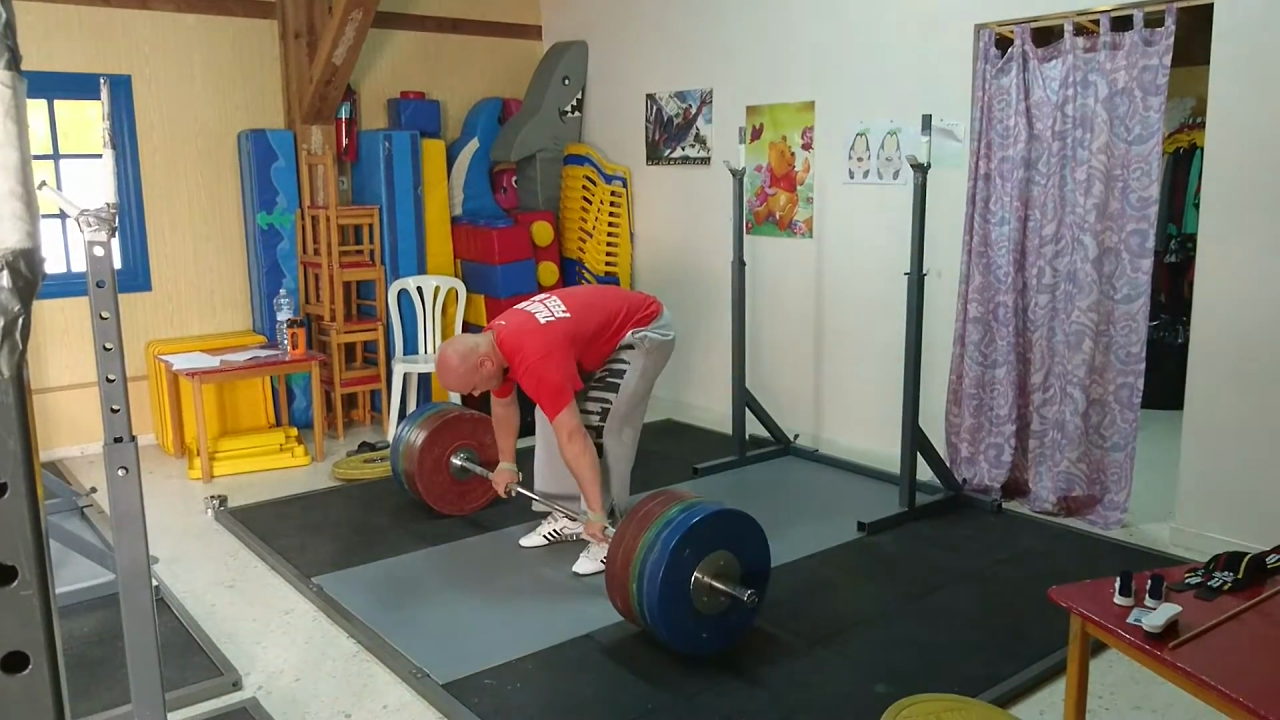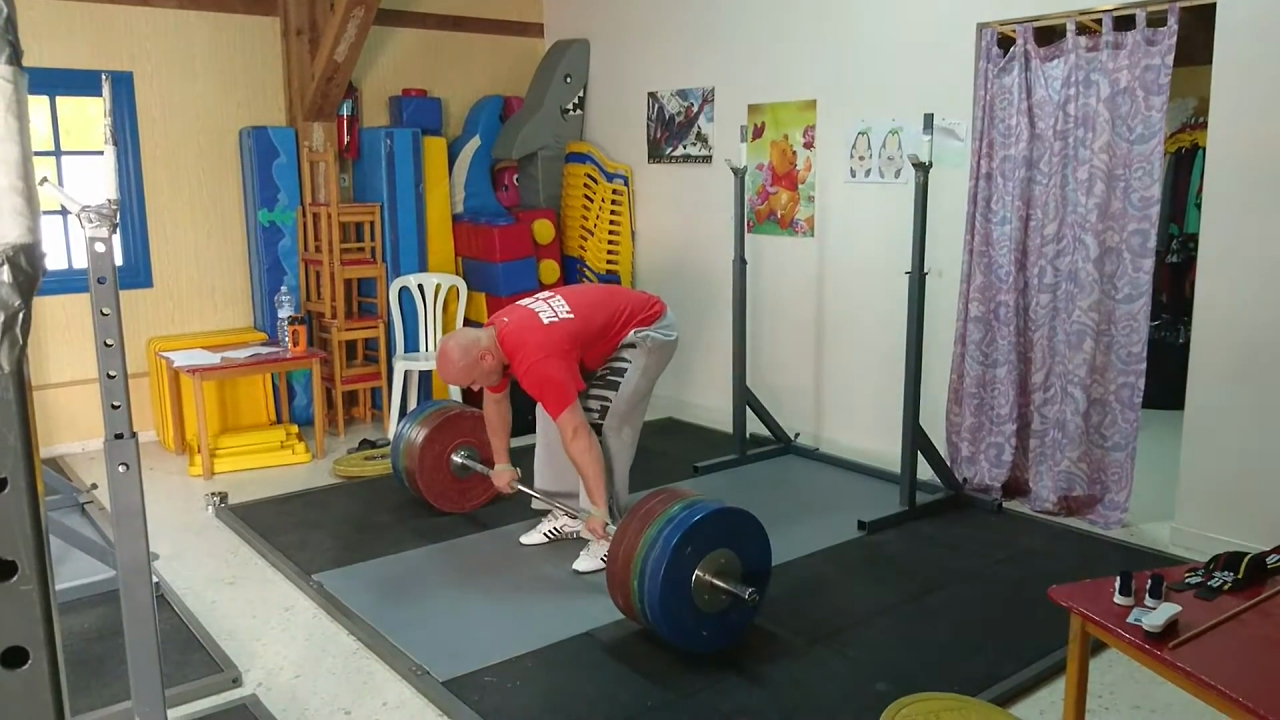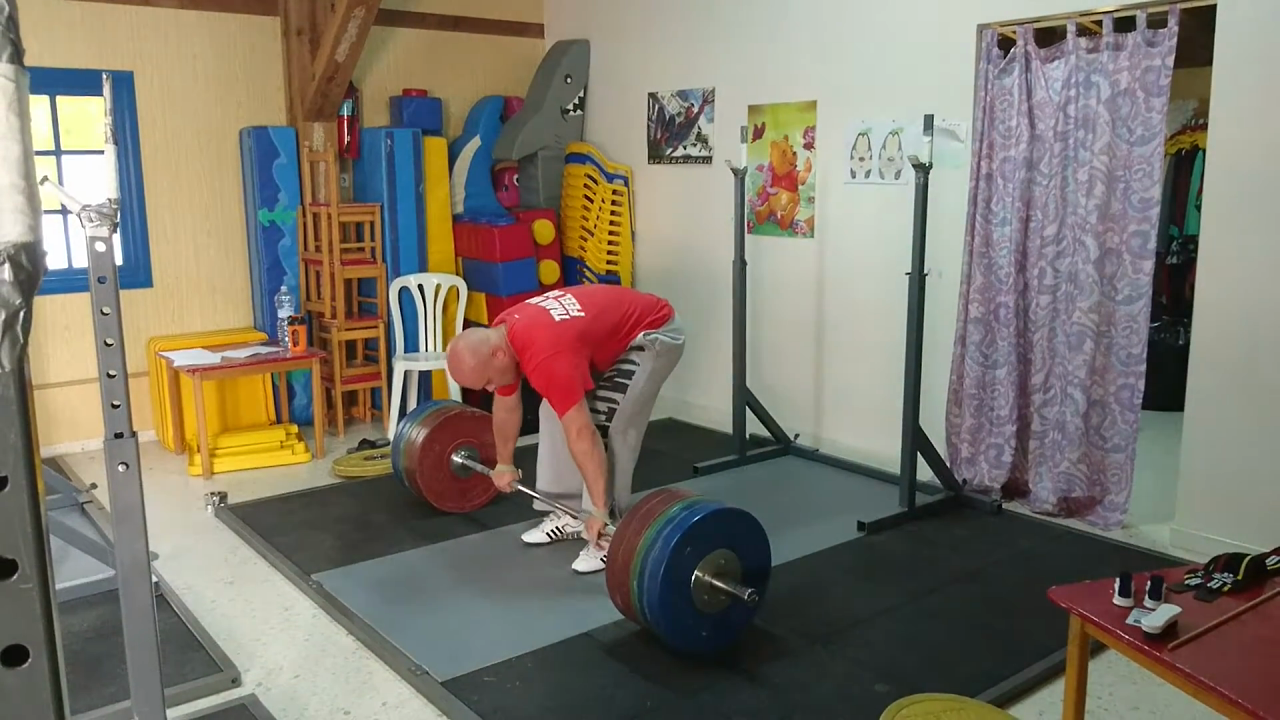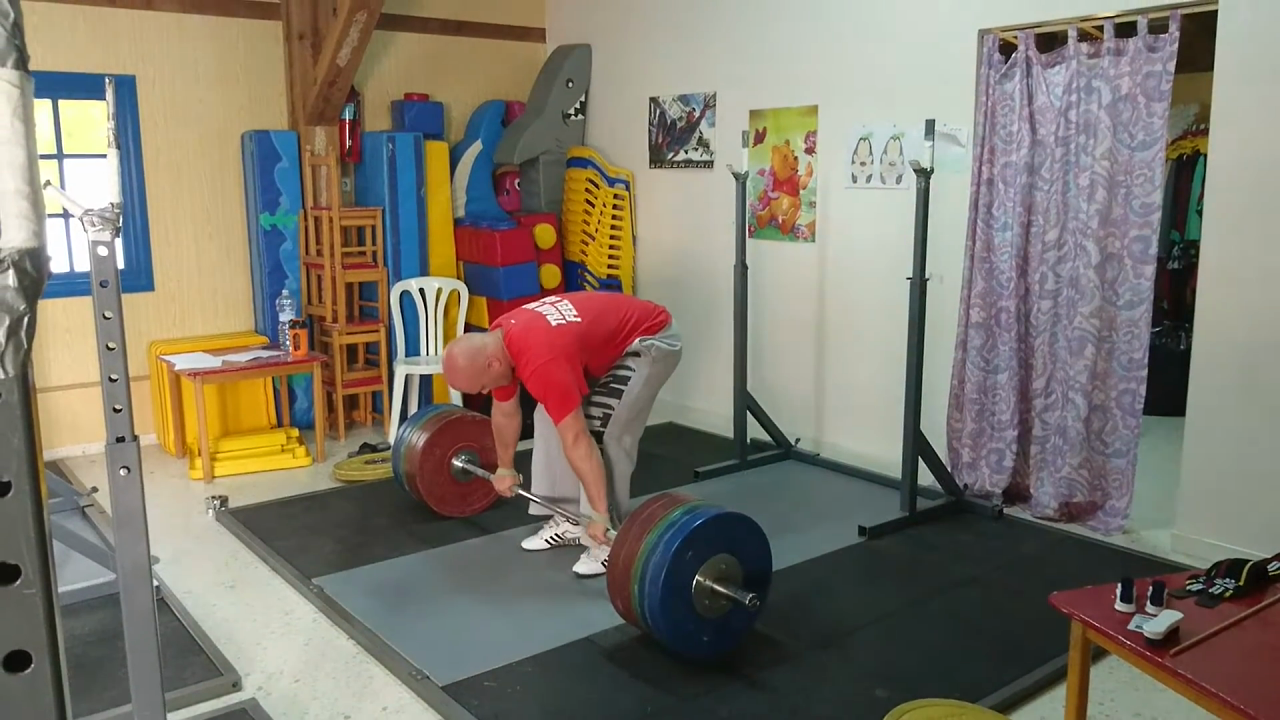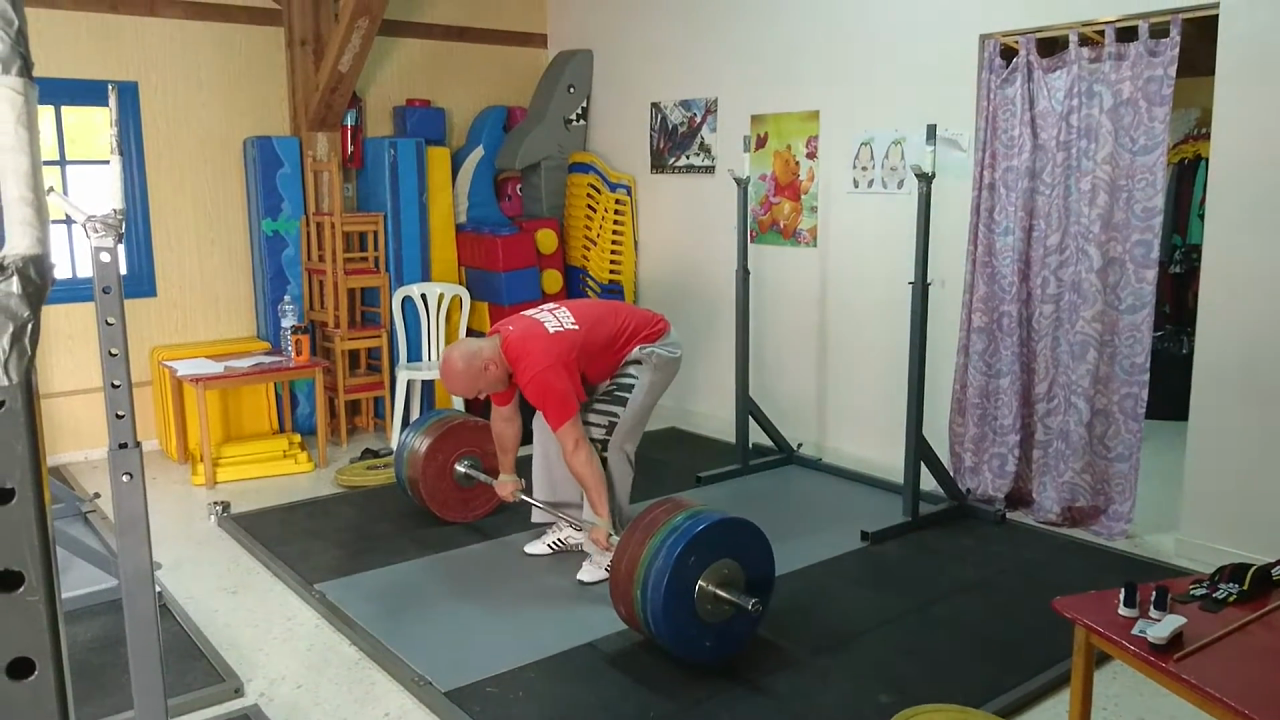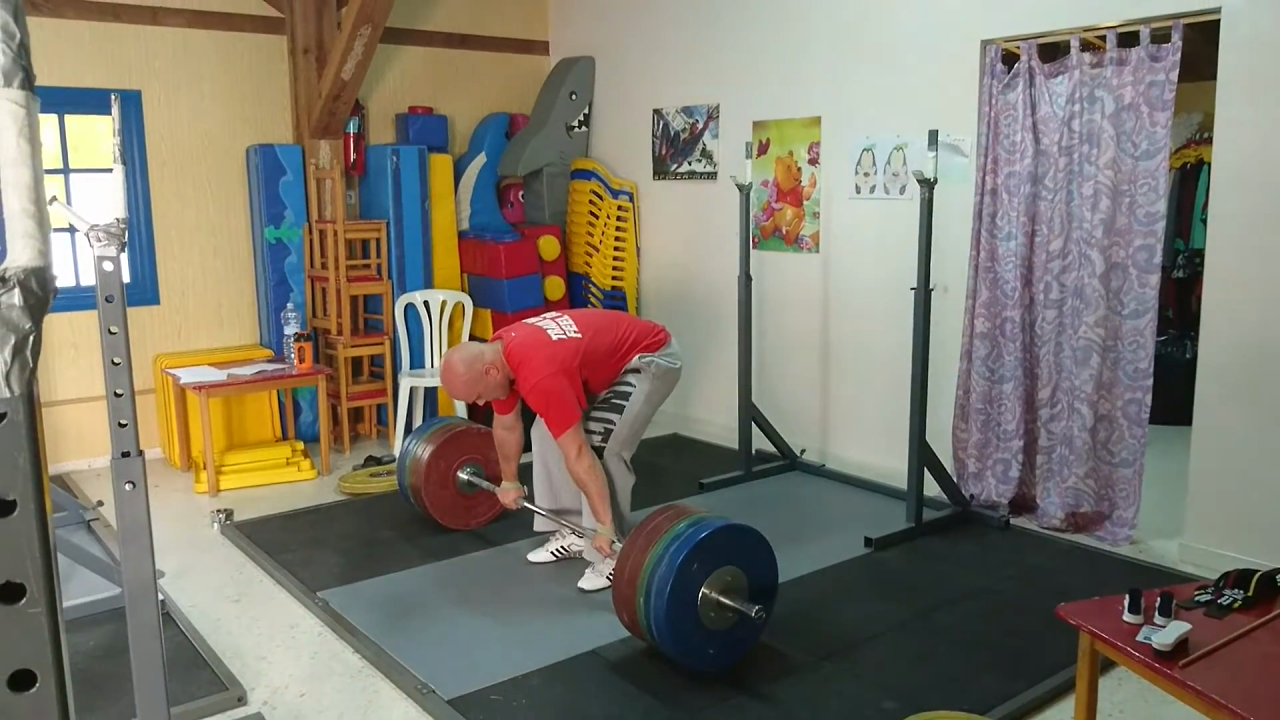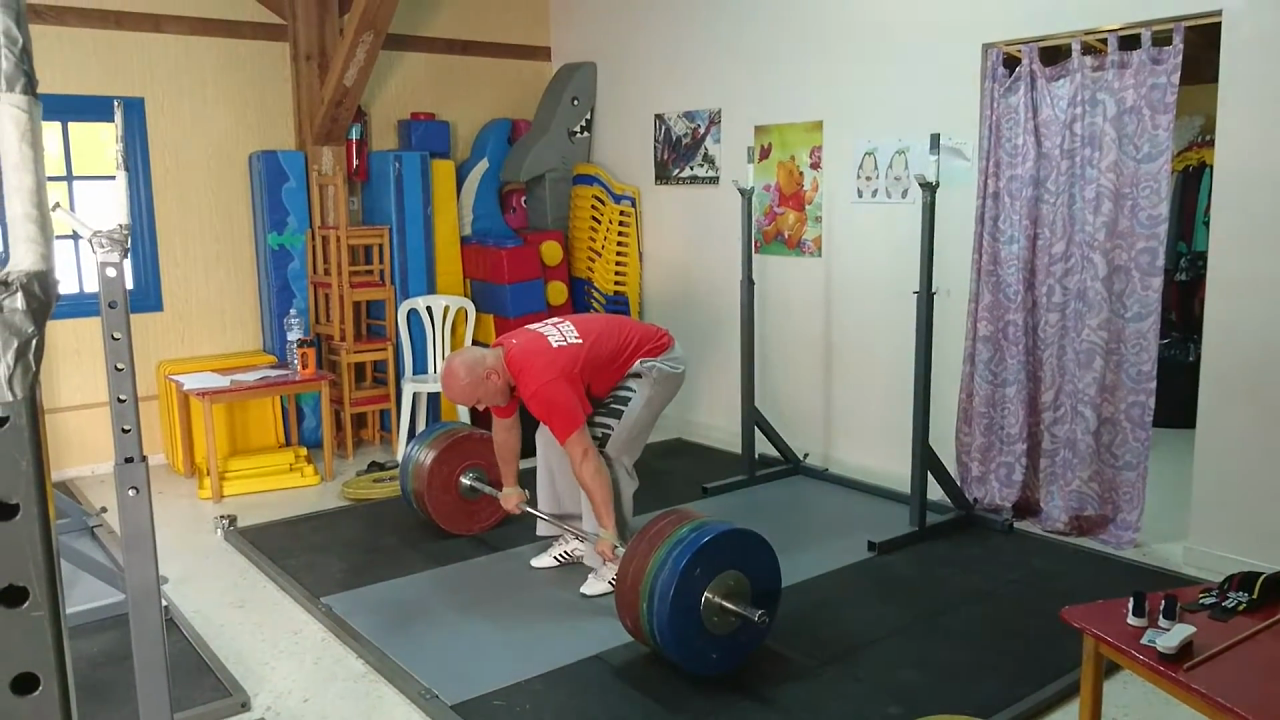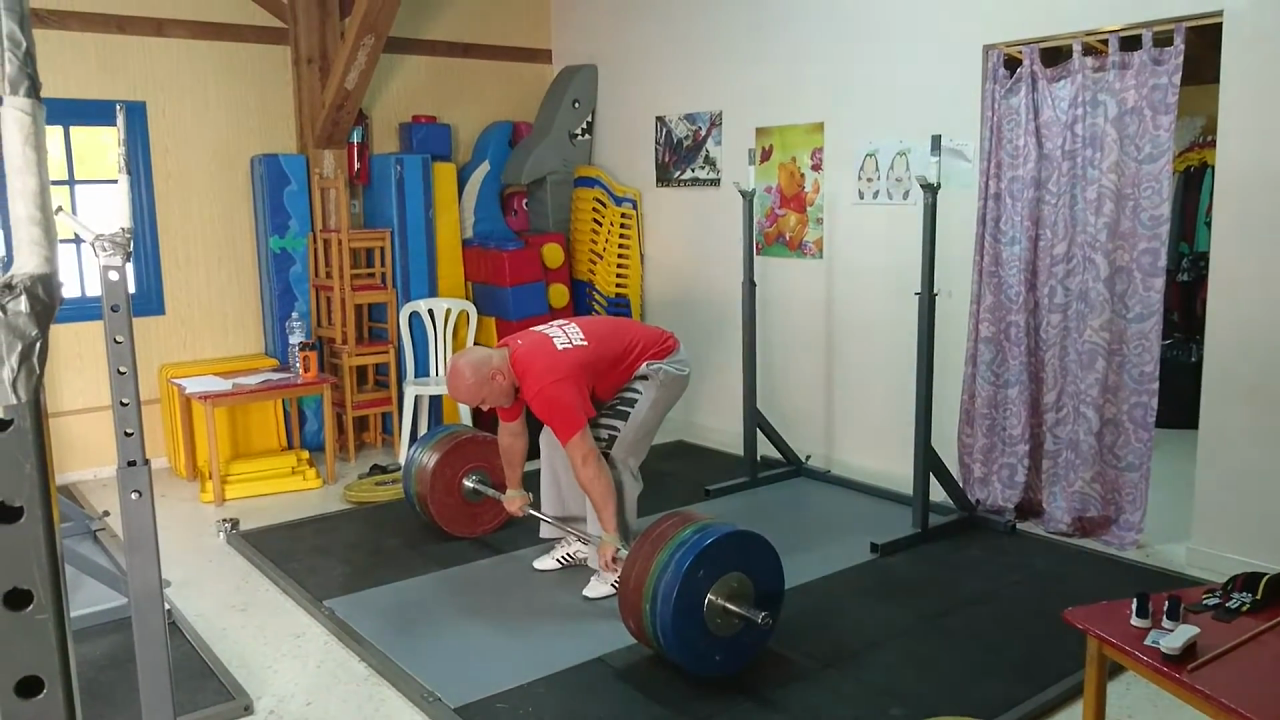
dt=0.4s
person 1, frame 1
left shoulder: (536, 360)
right shoulder: (491, 343)
left elbow: (573, 437)
right elbow: (504, 404)
left wrist: (596, 514)
right wrist: (507, 464)
left hip: (644, 330)
right hip: (604, 327)
left knee: (601, 426)
right knee: (553, 415)
left ankle: (608, 534)
right ankle: (568, 516)
person 1, frame 2
left shoulder: (537, 359)
right shoulder: (491, 336)
left elbow: (577, 433)
right elbow: (495, 400)
left wrist: (598, 509)
right wrist: (502, 464)
left hip: (647, 330)
right hip: (606, 325)
left knee: (600, 423)
right knee: (553, 411)
left ankle: (608, 532)
right ankle: (568, 514)
person 1, frame 3
left shoulder: (547, 357)
right shoulder: (499, 336)
left elbow: (582, 434)
right elbow: (507, 406)
left wrist: (599, 511)
right wrist: (504, 464)
left hip: (654, 334)
right hip: (612, 328)
left knee: (605, 426)
right knee: (556, 413)
left ankle: (609, 532)
right ankle: (568, 514)
person 1, frame 4
left shoulder: (542, 362)
right shoulder: (495, 342)
left elbow: (577, 440)
right elbow: (505, 412)
left wrist: (600, 515)
right wrist: (505, 469)
left hip: (651, 340)
right hip: (609, 335)
left knee: (601, 431)
right knee: (551, 418)
left ankle: (608, 539)
right ankle: (568, 520)
person 1, frame 5
left shoulder: (539, 369)
right shoulder: (494, 347)
left elbow: (576, 446)
right elbow: (505, 418)
left wrist: (601, 519)
right wrist: (507, 474)
left hip: (650, 347)
right hip: (609, 344)
left knee: (601, 438)
right knee: (549, 426)
left ankle: (610, 547)
right ankle: (571, 525)
person 1, frame 6
left shoulder: (541, 375)
right shoulder: (496, 354)
left elbow: (577, 452)
right elbow: (507, 426)
left wrist: (604, 526)
right wrist: (510, 482)
left hip: (651, 358)
right hip: (610, 354)
left knee: (599, 446)
right knee: (546, 433)
left ankle: (613, 554)
right ankle: (574, 532)
person 1, frame 7
left shoulder: (542, 382)
right shoulder: (497, 360)
left elbow: (585, 457)
right elbow: (506, 428)
left wrist: (608, 531)
right wrist: (510, 487)
left hip: (655, 362)
right hip: (614, 357)
left knee: (602, 449)
right knee: (552, 438)
left ankle: (615, 560)
right ankle: (577, 538)
person 1, frame 8
left shoulder: (546, 384)
right shoulder: (503, 361)
left elbow: (587, 460)
right elbow: (511, 432)
left wrist: (609, 536)
right wrist: (514, 489)
left hip: (659, 365)
right hip: (618, 360)
left knee: (608, 452)
right knee: (556, 440)
left ankle: (619, 564)
right ankle: (579, 540)
